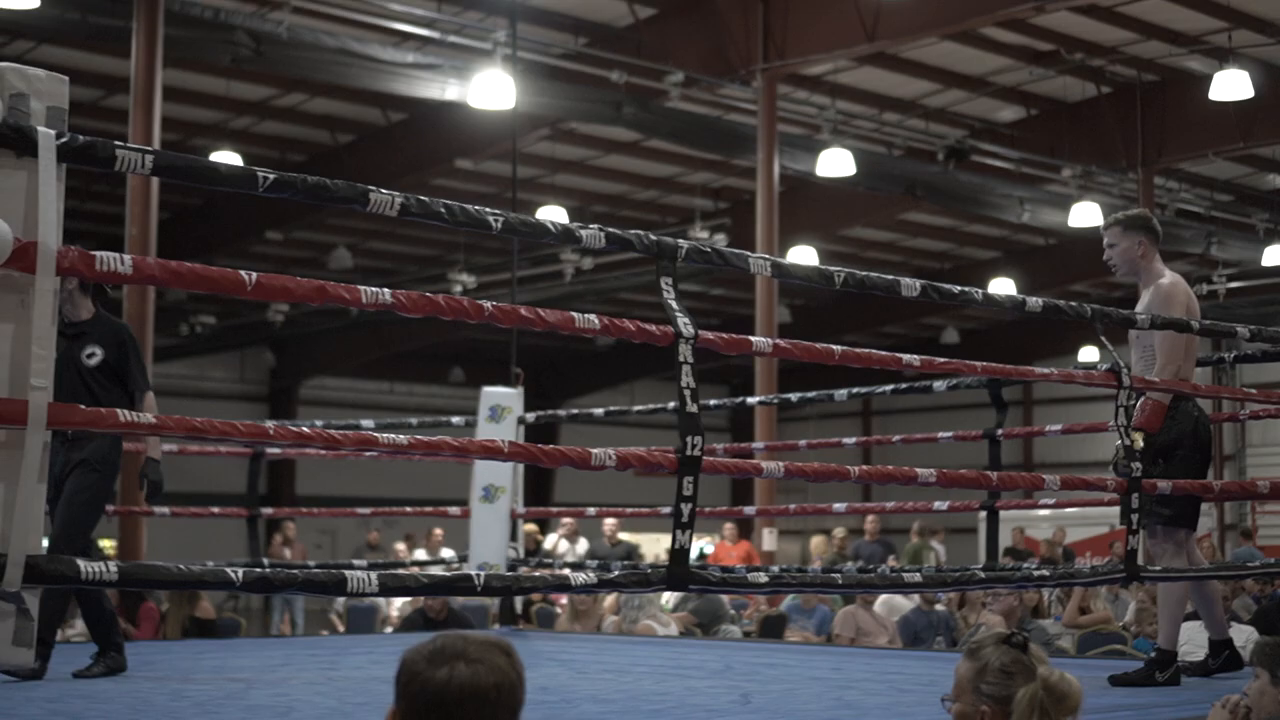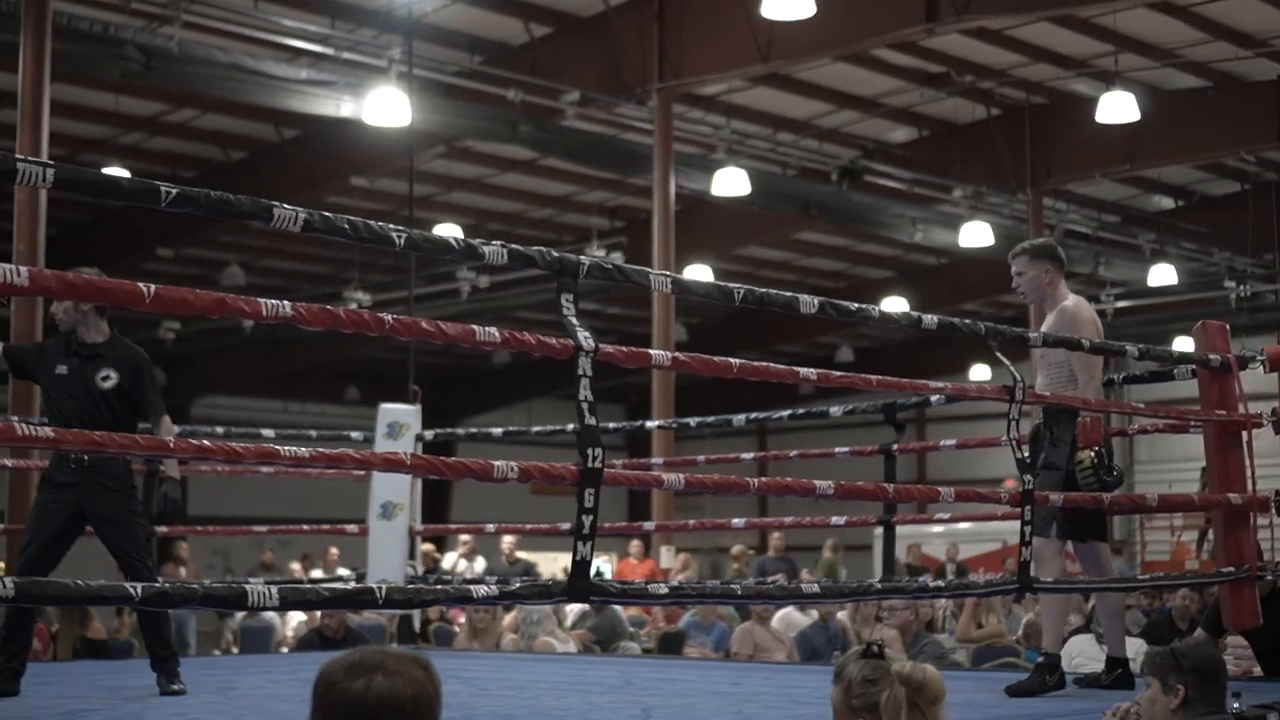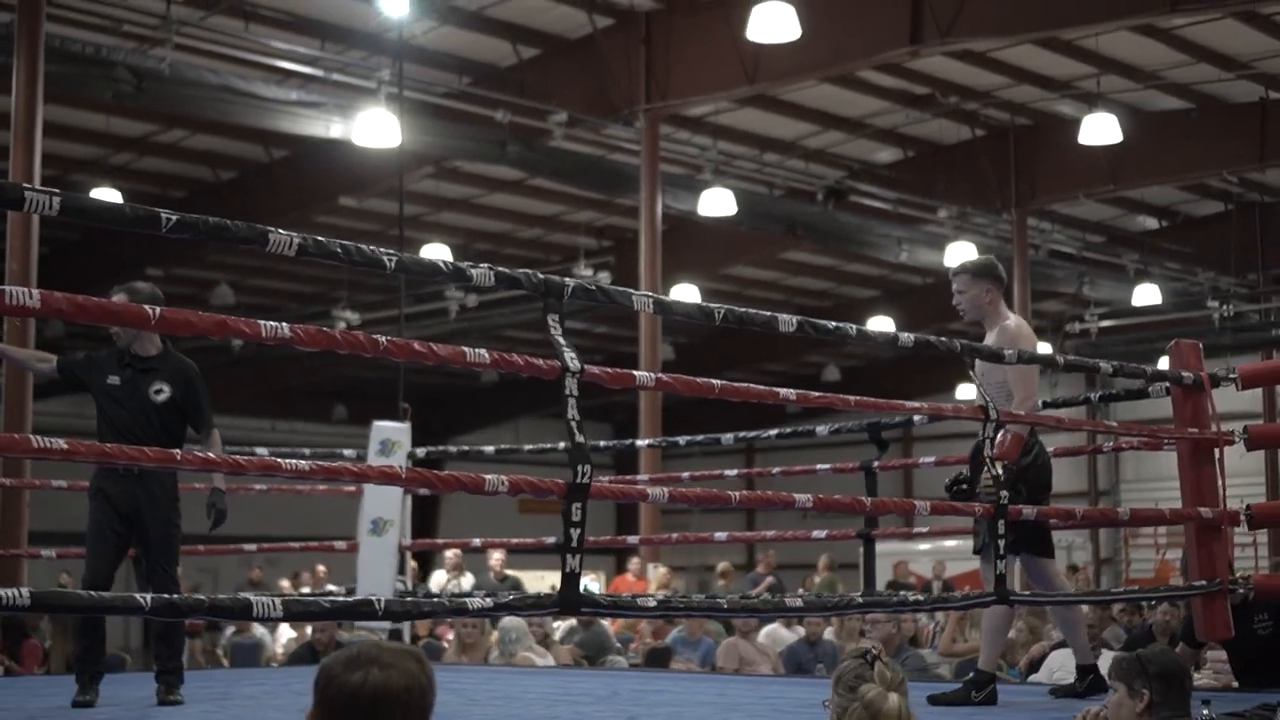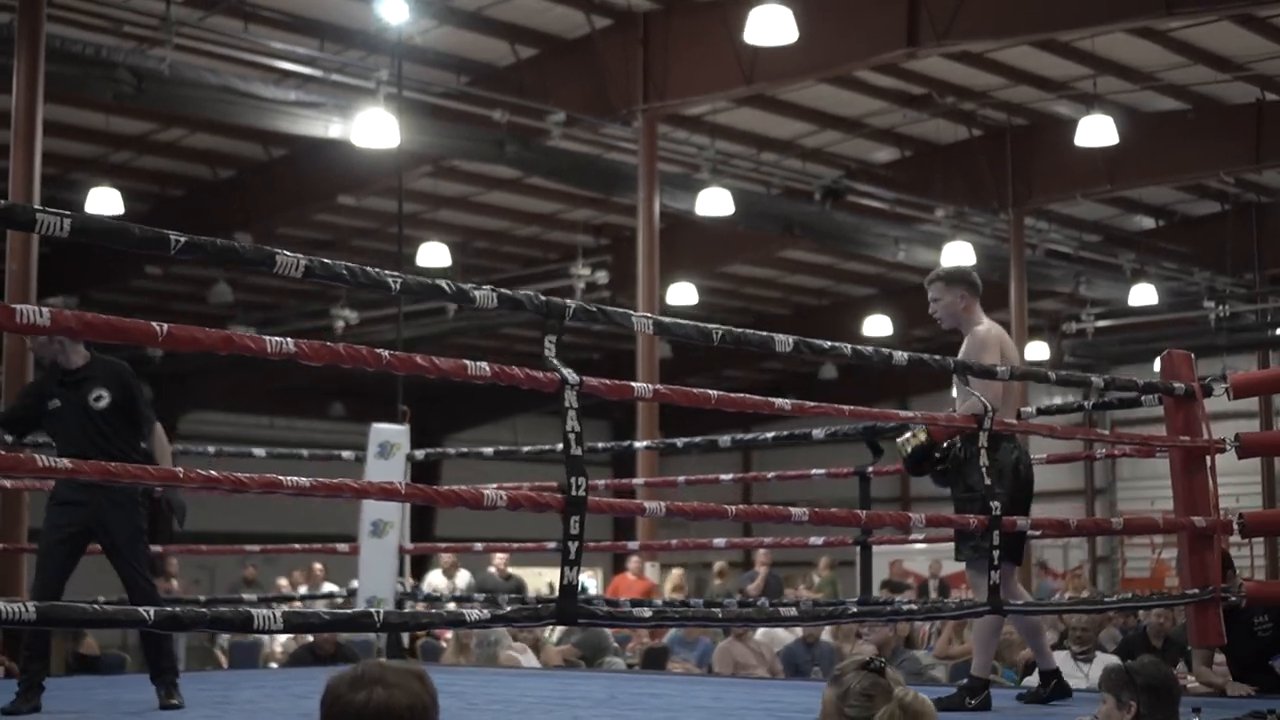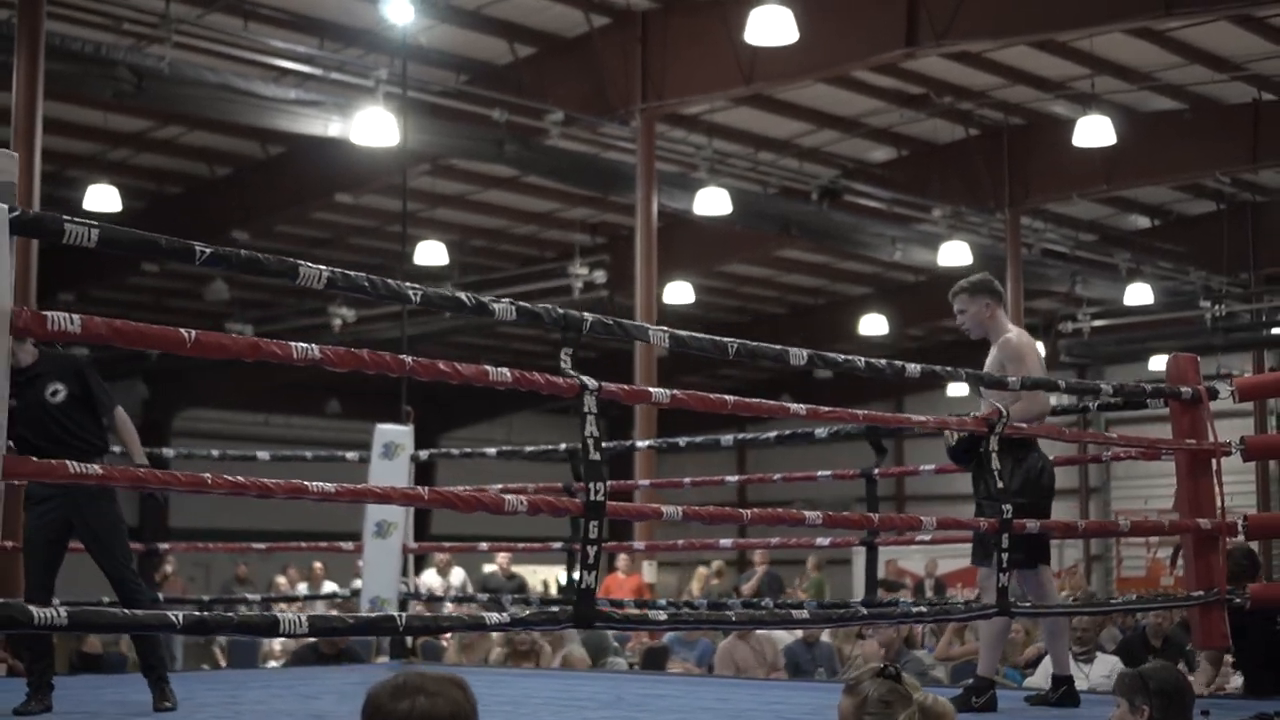
dt=0.5s
person 1, frame 1
left shoulder: (1167, 290)
right shoulder: (1153, 293)
left elbow: (1167, 371)
left wrist: (1139, 431)
right wrist: (1140, 429)
left hip: (1169, 425)
right hip: (1167, 427)
left knee: (1165, 541)
right knee: (1178, 543)
left ankle: (1164, 661)
right ankle: (1222, 646)
person 1, frame 2
left shoulder: (1072, 311)
right shoulder: (1057, 318)
left elbow: (1090, 385)
left wrist: (1087, 448)
right wrist: (1040, 440)
left hip: (1072, 439)
right hip: (1061, 439)
left knee: (1046, 547)
right knee: (1094, 556)
left ankle: (1050, 664)
right ankle: (1117, 665)
person 1, frame 3
left shoulder: (1012, 333)
right shoulder: (993, 338)
left elbow: (1024, 406)
left wrist: (1001, 463)
right wrist: (970, 469)
left hip: (1014, 460)
right hip: (1003, 460)
left knee: (997, 568)
right knee: (1040, 570)
left ankle: (983, 682)
right ankle: (1088, 672)
person 1, frame 4
left shoulder: (983, 336)
right shoulder: (984, 339)
left elbow: (985, 404)
left wrist: (929, 437)
right wrist: (949, 449)
left hip: (993, 461)
right hip: (991, 461)
left knee: (984, 574)
right knee: (1000, 577)
left ankle: (977, 687)
right ankle: (1050, 675)
person 1, frame 5
left shoulder: (1013, 343)
right shoulder: (1004, 348)
left elbow: (1037, 405)
right wrist: (976, 430)
left hip: (1015, 468)
right hip: (1012, 468)
left knee: (992, 576)
right knee: (1036, 577)
left ankle: (982, 687)
right ankle: (1063, 682)
person 2, frame 1
left shoulder: (115, 333)
right shoulder: (50, 338)
left elbow: (144, 398)
left wrist: (152, 457)
left hip: (97, 453)
right hip: (61, 452)
left knee: (63, 550)
right knee: (71, 554)
left ankle: (41, 654)
right ankle: (110, 650)
person 2, frame 2
left shoulder: (129, 358)
right shoulder: (50, 355)
left elbow: (160, 420)
left wrist: (171, 474)
left hip: (109, 479)
right hip: (61, 476)
left knee: (141, 574)
left ankle: (167, 669)
person 2, frame 3
left shoulder: (181, 371)
right shoulder: (103, 363)
left elbow: (208, 433)
right elbow: (48, 364)
left wrist: (218, 487)
left hip: (157, 486)
right hip: (109, 484)
left knee: (164, 586)
right knee: (94, 583)
left ankle: (169, 681)
right ankle: (87, 680)
person 2, frame 4
left shoulder: (115, 373)
right shoulder: (42, 388)
left elbow: (152, 428)
left hip: (118, 495)
right hip: (69, 497)
left knee: (143, 590)
right knee: (44, 594)
left ankle: (167, 683)
person 2, frame 5
left shoulder: (67, 366)
right shoulder: (5, 387)
left elbow: (114, 413)
left wrist: (142, 464)
left hip: (91, 487)
right hip: (43, 494)
left knee: (127, 582)
right knee: (35, 593)
left ankle: (159, 681)
right ankle: (39, 689)
